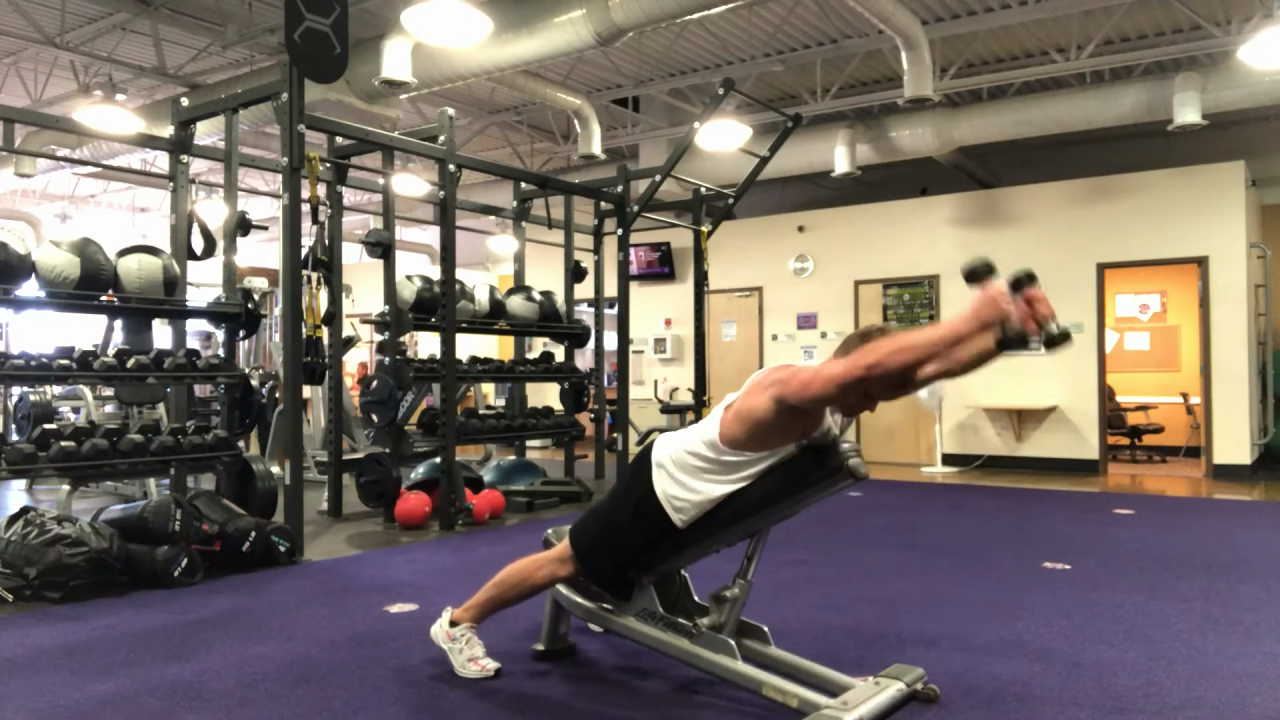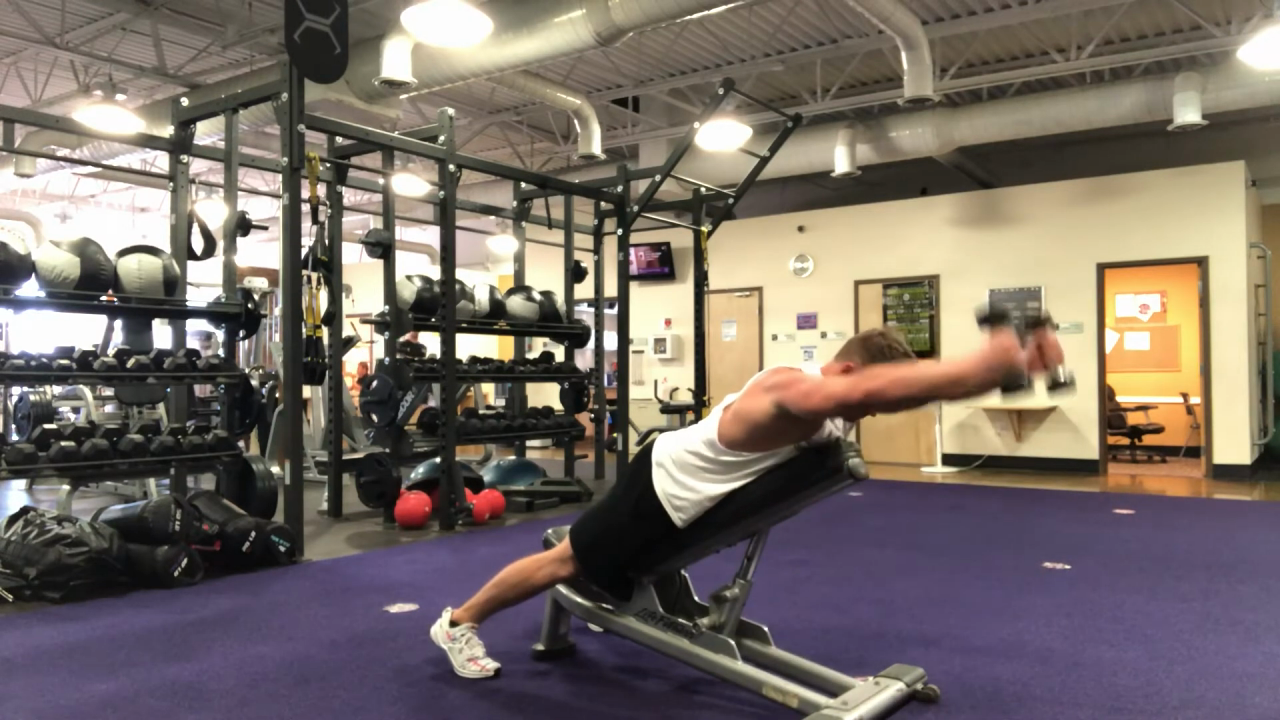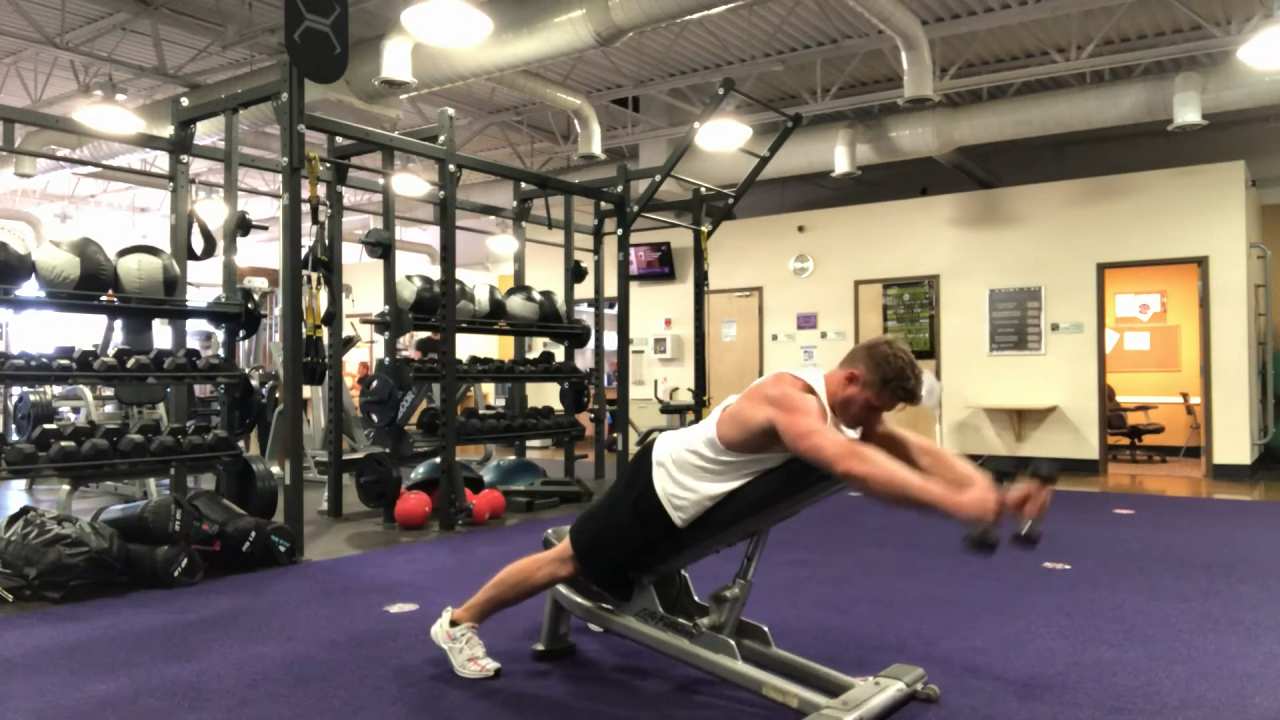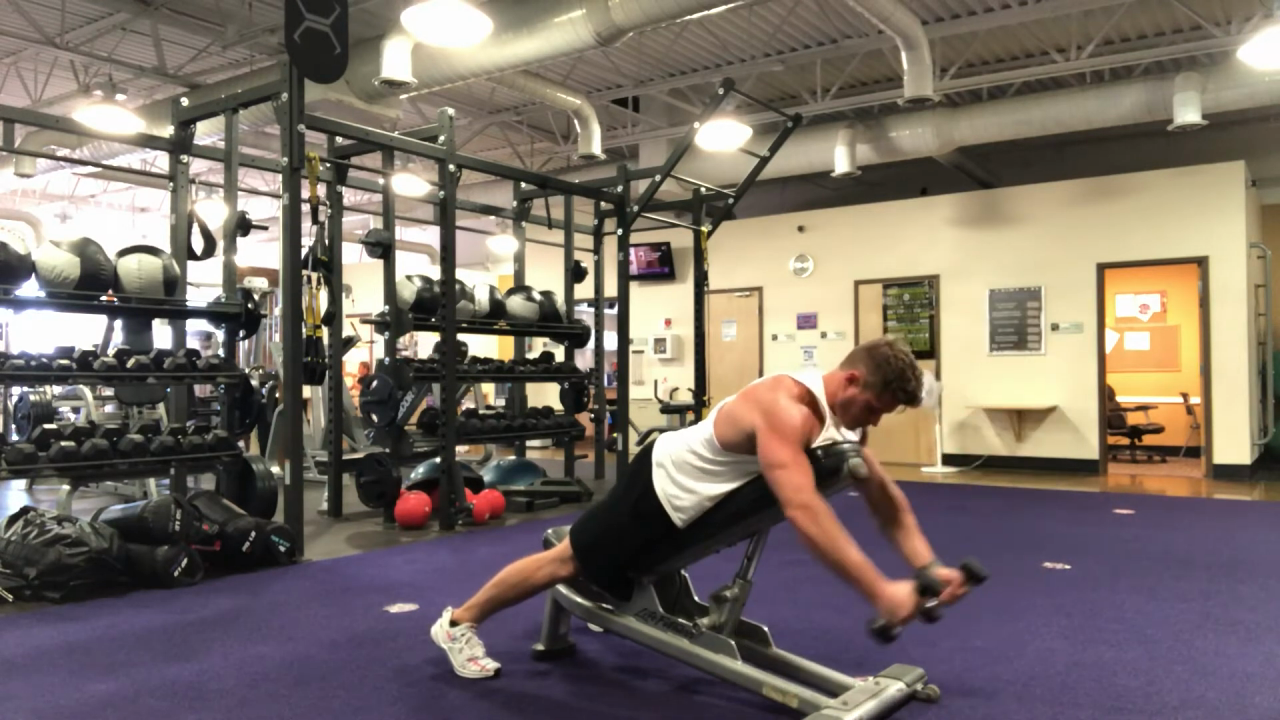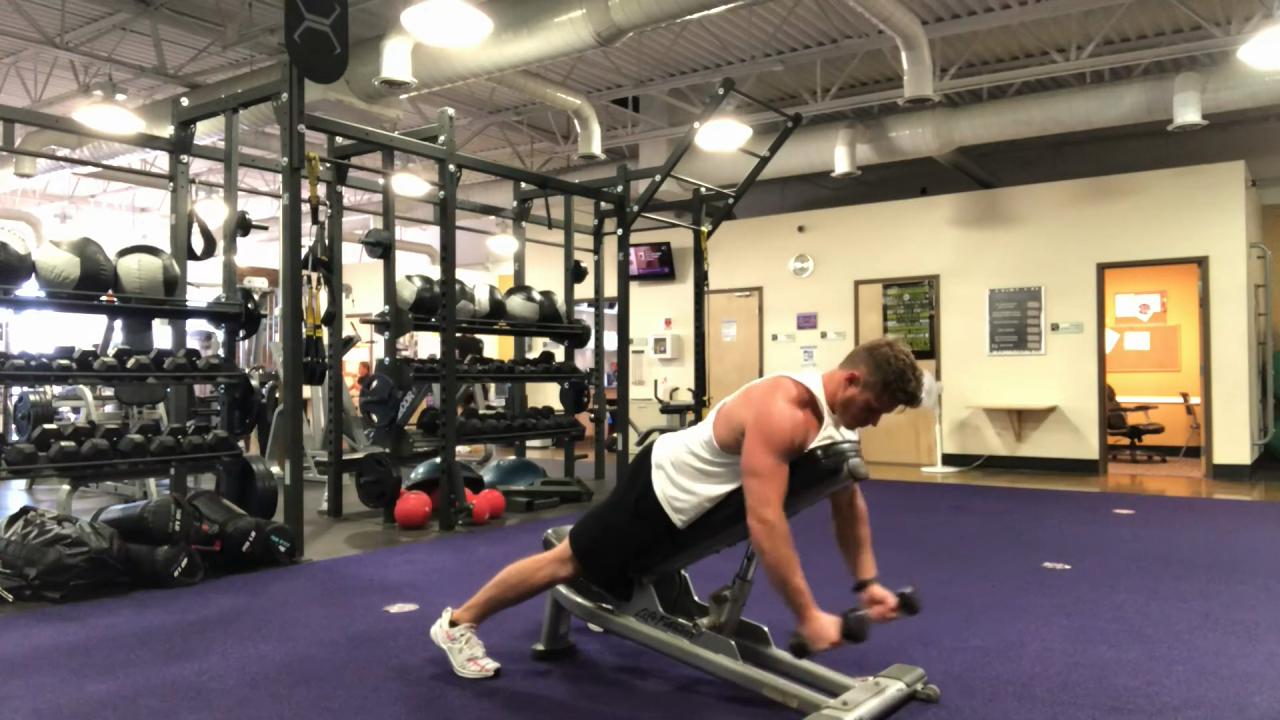
dt=0.3s
person 1, frame 1
left shoulder: (839, 393)
right shoulder: (796, 390)
left elbow: (928, 366)
right elbow: (871, 364)
left wrist: (1004, 324)
right wrist: (977, 319)
left hip: (690, 502)
right hip: (660, 492)
right knee: (567, 562)
right ankle: (459, 622)
person 1, frame 2
left shoulder: (835, 398)
right shoulder: (793, 390)
left elbow: (915, 392)
right elbow: (875, 392)
left wrist: (1020, 363)
right wrist: (986, 360)
left hip: (693, 501)
right hip: (661, 489)
left knee: (608, 561)
right knee: (569, 560)
right ankle: (459, 623)
person 1, frame 3
left shoulder: (843, 406)
right shoulder: (790, 401)
left elbow: (915, 449)
right elbow: (853, 466)
left wrist: (994, 489)
right wrist: (959, 502)
left hip: (695, 502)
right hip: (662, 487)
left knee: (608, 560)
right knee: (568, 559)
right ankle: (459, 623)
person 1, frame 4
left shoulder: (842, 411)
right shoulder: (787, 408)
left elbow: (882, 492)
right elbow: (803, 508)
left wrist: (928, 566)
right wrist: (882, 590)
left hip: (698, 501)
right hip: (664, 488)
right knee: (571, 560)
right ankle: (459, 623)
person 1, frame 5
left shoulder: (836, 411)
right shoulder: (784, 411)
left elbow: (848, 503)
right elbow: (764, 519)
left wrist: (868, 582)
right wrist: (809, 615)
left hip: (692, 504)
right hip: (662, 491)
right knee: (569, 561)
right ankle: (458, 624)
